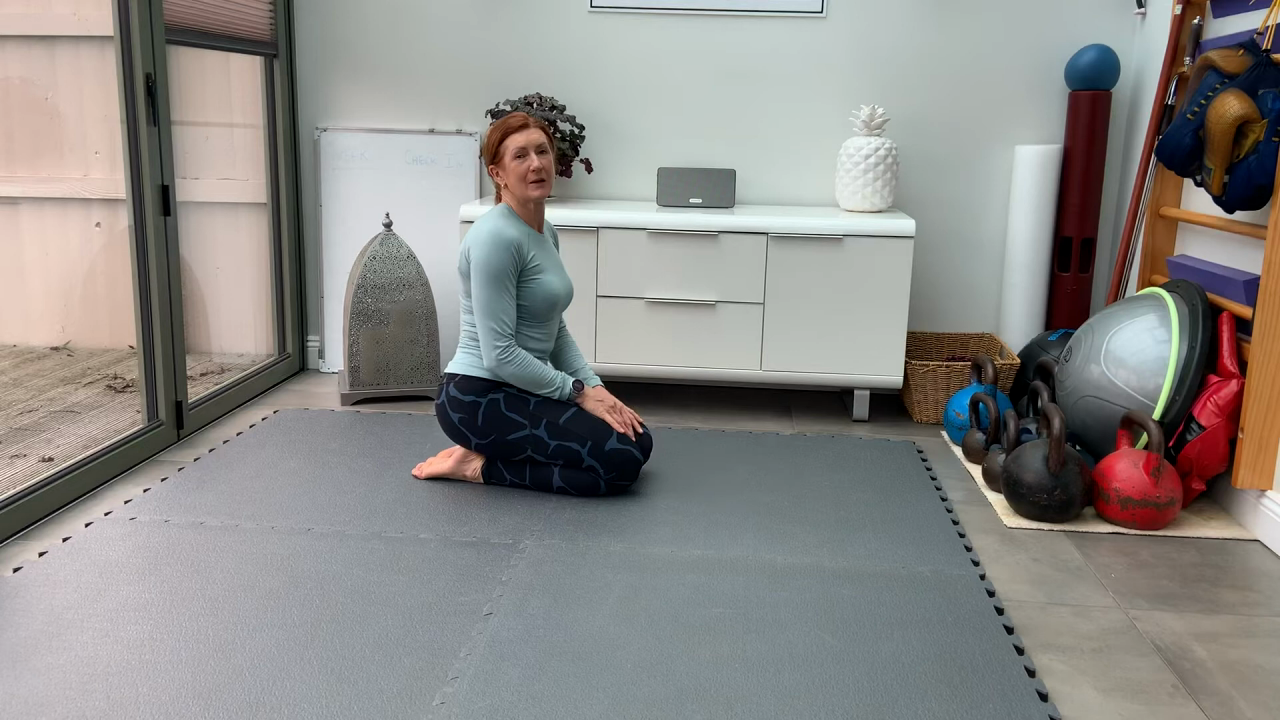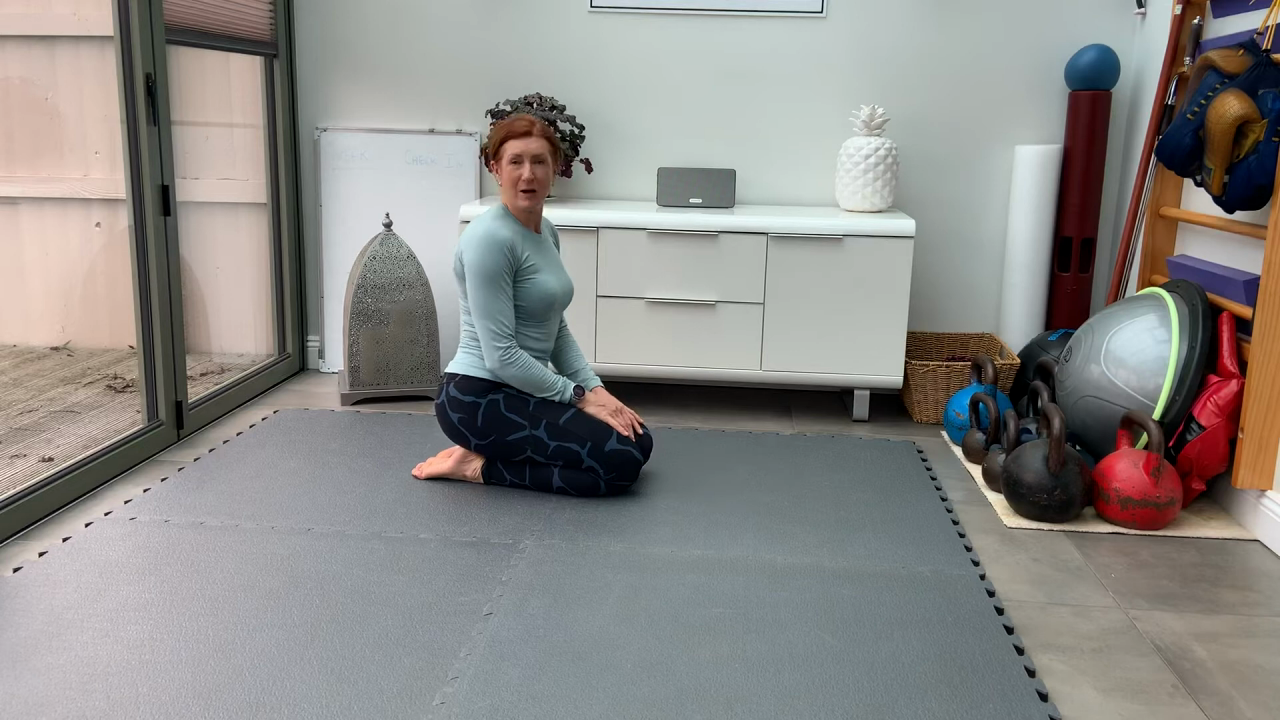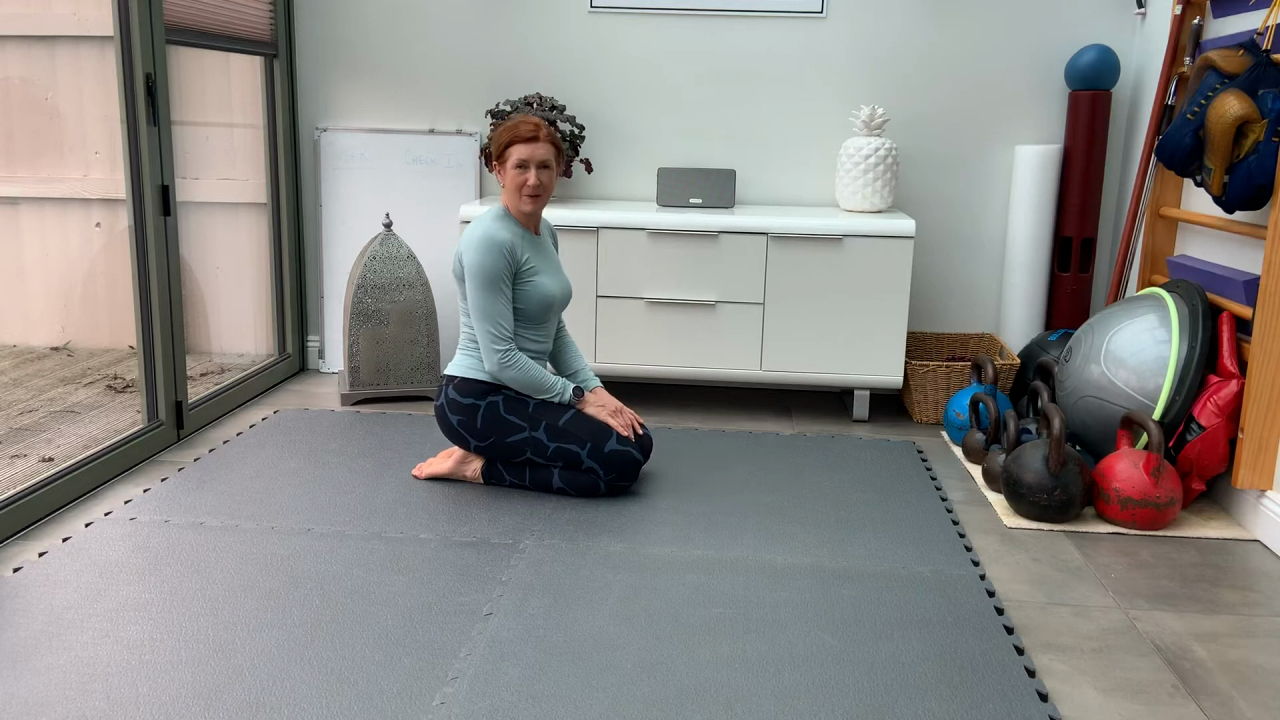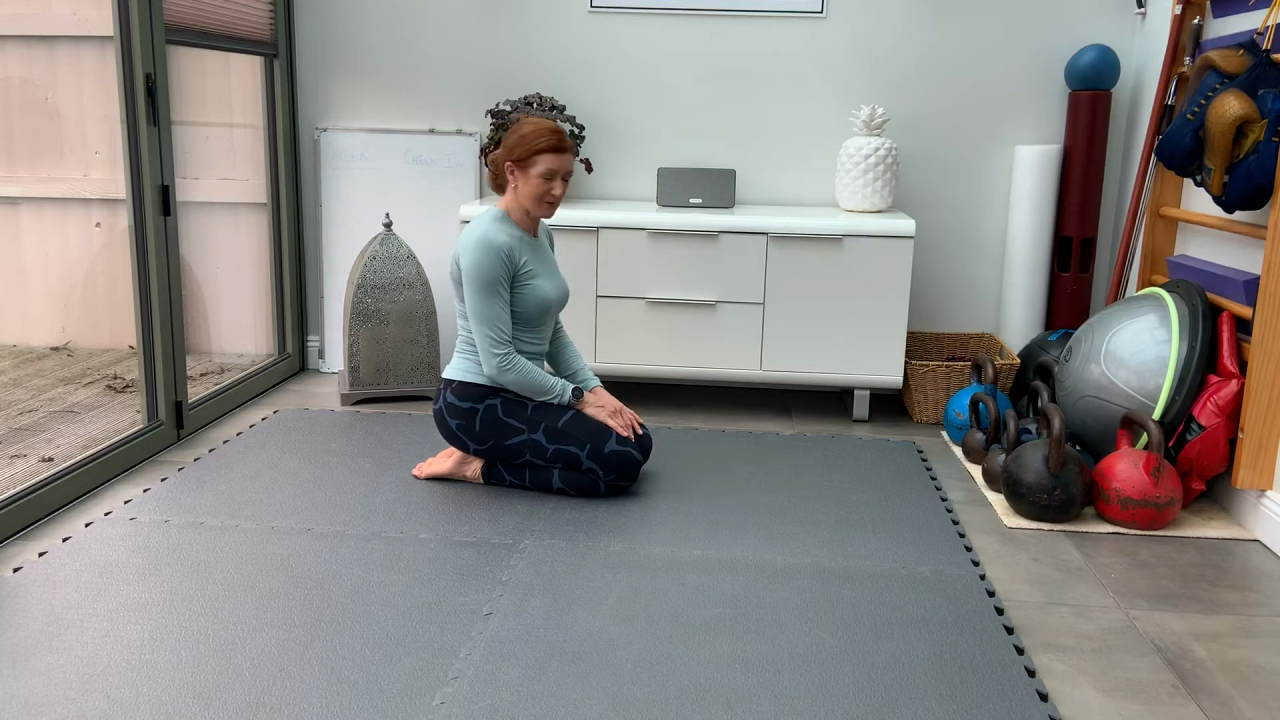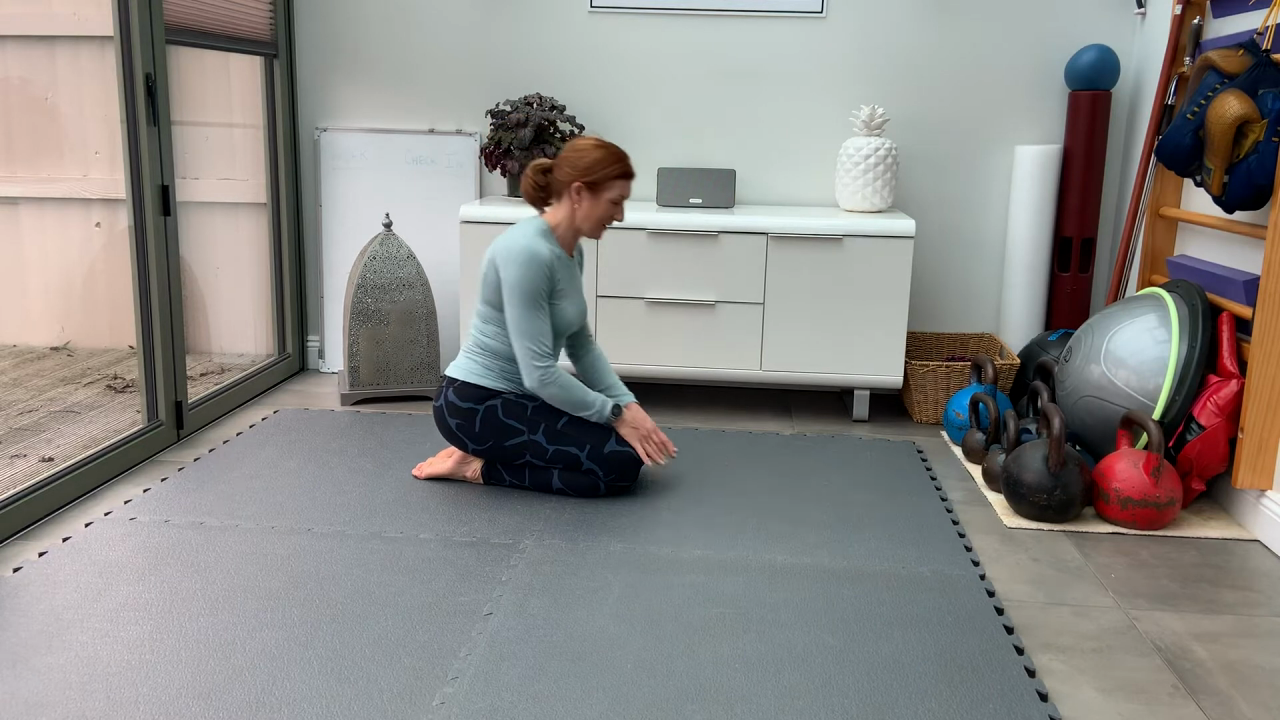
dt=0.4s
person 1, frame 1
left shoulder: (544, 231)
right shoulder: (496, 237)
left elbow: (555, 331)
right elbow: (499, 354)
left wrist: (594, 387)
right wrist: (577, 391)
left hip: (516, 392)
right hip: (479, 399)
left knee: (636, 443)
right knee: (619, 462)
left ankle: (487, 452)
right ankle: (479, 466)
person 1, frame 2
left shoulder: (545, 231)
right shoulder: (489, 238)
left elbow: (556, 330)
right elbow: (501, 355)
left wrist: (595, 389)
right wrist: (579, 396)
left hip: (518, 392)
right hip: (480, 399)
left knee: (637, 442)
right knee: (619, 462)
left ankle: (487, 452)
right ankle: (479, 465)
person 1, frame 3
left shoulder: (544, 232)
right shoulder: (489, 240)
left elbow: (555, 332)
right elbow: (500, 357)
left wrist: (595, 389)
right wrist: (578, 397)
left hip: (518, 393)
right hip: (480, 401)
left knee: (637, 441)
right knee: (620, 462)
left ankle: (486, 453)
right ankle: (479, 466)
person 1, frame 4
left shoulder: (539, 234)
right shoulder: (488, 242)
left elbow: (552, 333)
right elbow: (498, 361)
left wrist: (594, 389)
right wrist: (577, 398)
left hip: (515, 395)
right hip: (478, 403)
left knee: (637, 442)
right knee: (619, 463)
left ankle: (486, 453)
right ankle: (479, 467)
person 1, frame 5
left shoulder: (569, 250)
right shoulder: (528, 252)
left elbow: (582, 344)
right elbow: (540, 373)
left wrist: (628, 406)
right wrist: (613, 414)
left hip: (515, 397)
right hip: (479, 406)
left knee: (634, 448)
right knee: (617, 466)
left ankle: (489, 450)
right ankle: (479, 467)
